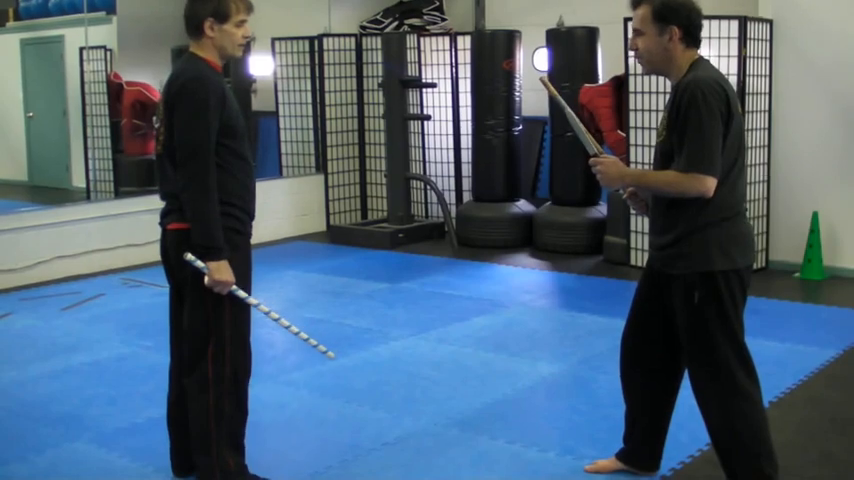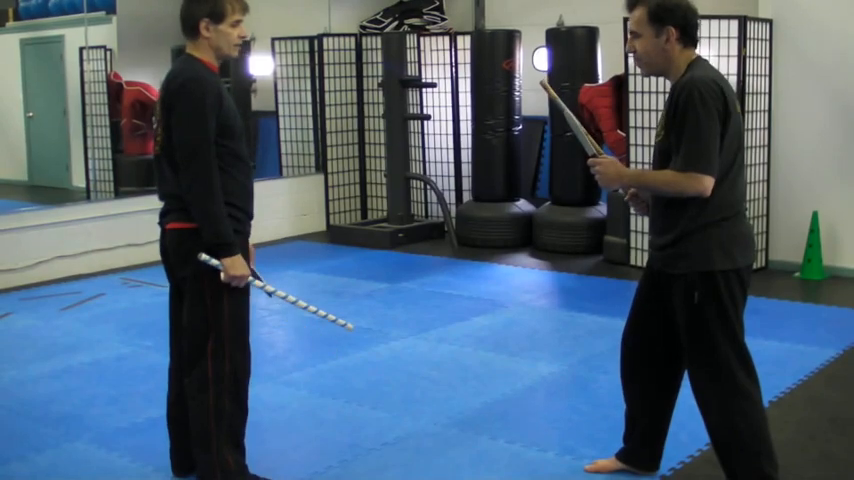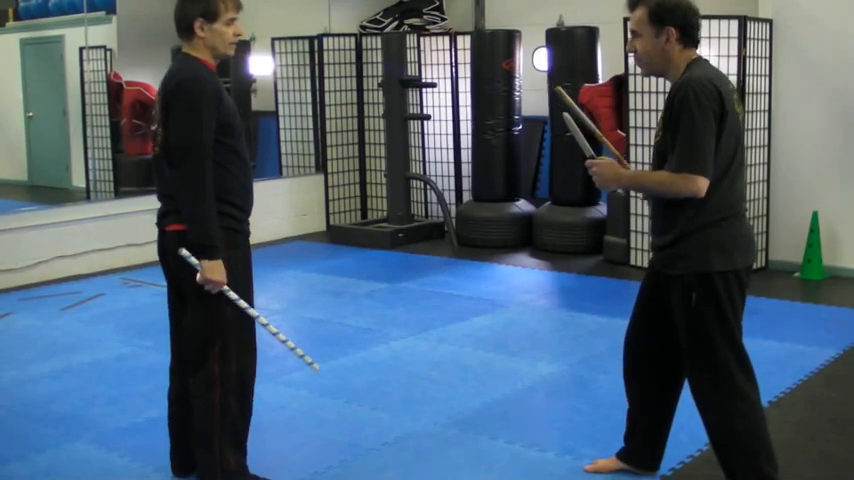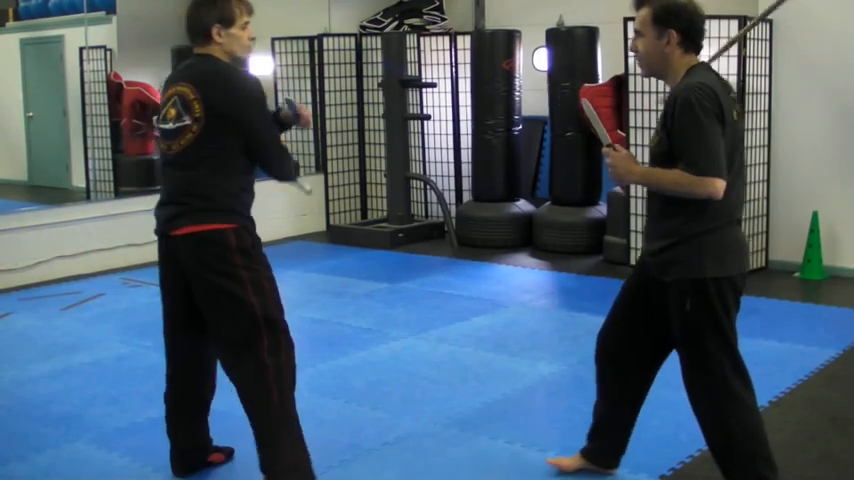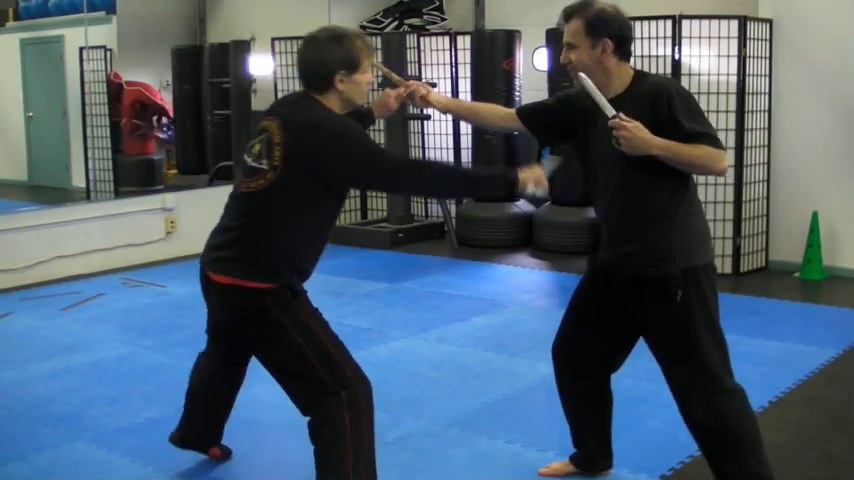
dt=0.5s
person 1, frame 1
left shoulder: (700, 89)
right shoulder: (691, 85)
left elbow: (702, 181)
left wrist: (628, 177)
right wrist: (651, 195)
left hip: (709, 258)
right hip: (678, 252)
left knee: (721, 374)
right knee: (643, 351)
person 1, frame 2
left shoulder: (698, 88)
right shoulder: (690, 85)
left elbow: (699, 180)
left wrist: (626, 177)
right wrist: (652, 196)
left hip: (709, 258)
right hip: (678, 252)
left knee: (720, 374)
right knee: (644, 351)
person 1, frame 3
left shoulder: (692, 89)
right shoulder: (702, 82)
left elbow: (691, 182)
left wrist: (621, 178)
right wrist: (646, 181)
left hip: (706, 257)
right hip: (682, 253)
left knee: (719, 375)
right knee: (646, 353)
person 1, frame 4
left shoulder: (693, 95)
right shoulder: (707, 87)
left elbow: (711, 183)
left wrist: (636, 172)
left hip: (702, 265)
right hip: (670, 258)
left knee: (716, 381)
right knee: (618, 349)
person 1, frame 5
left shoulder: (661, 94)
right shoulder: (579, 104)
left elbow: (718, 161)
right elbow: (509, 118)
left wrist: (651, 144)
right wrist: (443, 102)
left hip: (675, 265)
right hip: (616, 262)
left knee: (705, 384)
right knee: (575, 356)
person 2, frame 1
left shoulder: (191, 77)
right shoulder: (200, 82)
right elbow: (197, 176)
right wrist: (215, 254)
left hip: (192, 239)
right hip: (207, 243)
left knee: (192, 352)
right knee: (221, 358)
person 2, frame 2
left shoulder: (191, 79)
right shoulder: (195, 83)
right elbow: (199, 176)
left wrist: (235, 237)
right wrist: (227, 249)
left hip: (191, 237)
right hip: (205, 241)
left knee: (192, 351)
right knee: (221, 356)
person 2, frame 3
left shoulder: (184, 78)
right shoulder: (196, 83)
right elbow: (194, 174)
right wrist: (212, 252)
left hip: (183, 236)
right hip: (205, 241)
left knee: (193, 350)
right knee: (225, 355)
person 2, frame 4
left shoulder: (177, 83)
right shoulder: (233, 82)
right elbow: (271, 155)
left wrist: (285, 116)
right wrist: (288, 163)
left hip: (174, 232)
right hip: (219, 234)
left knee: (189, 347)
right knee: (264, 349)
person 2, frame 5
left shoulder: (290, 112)
right shoulder: (326, 133)
right elbow: (412, 176)
left wrist: (372, 107)
right wrist: (512, 180)
left hip: (220, 268)
right hip: (258, 286)
left knee: (227, 352)
right knee: (341, 393)
left ankle: (197, 433)
